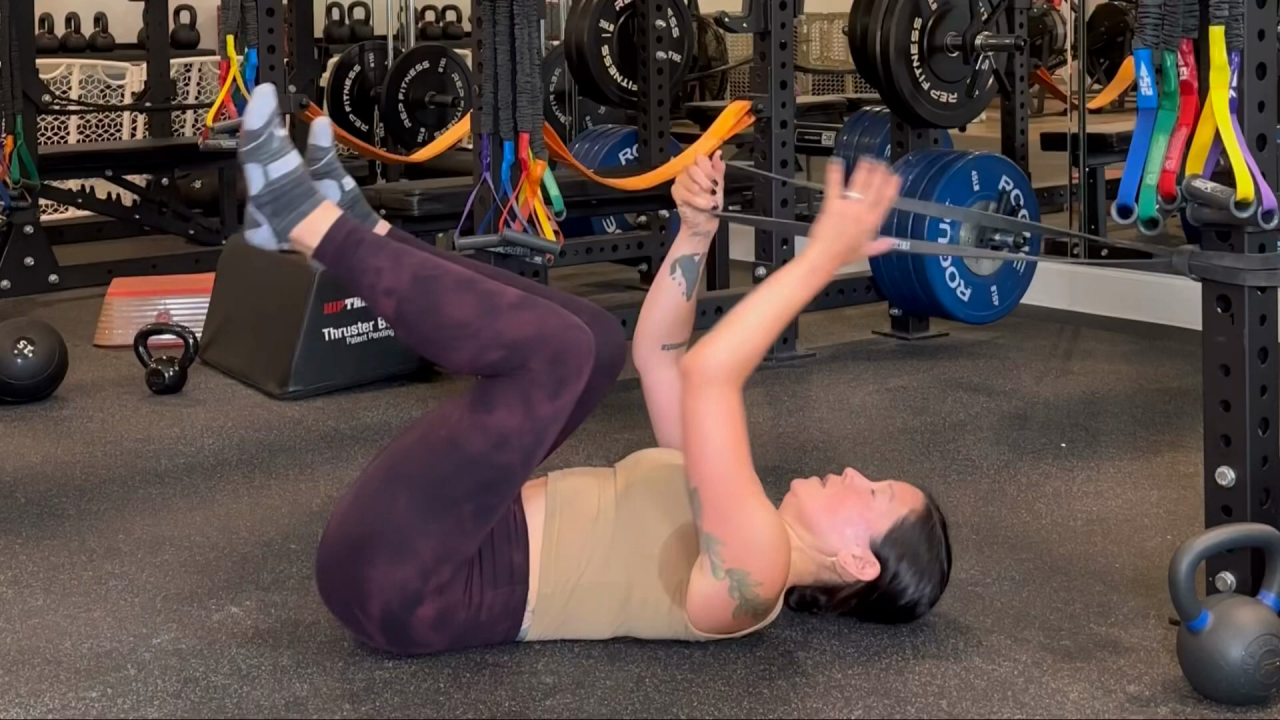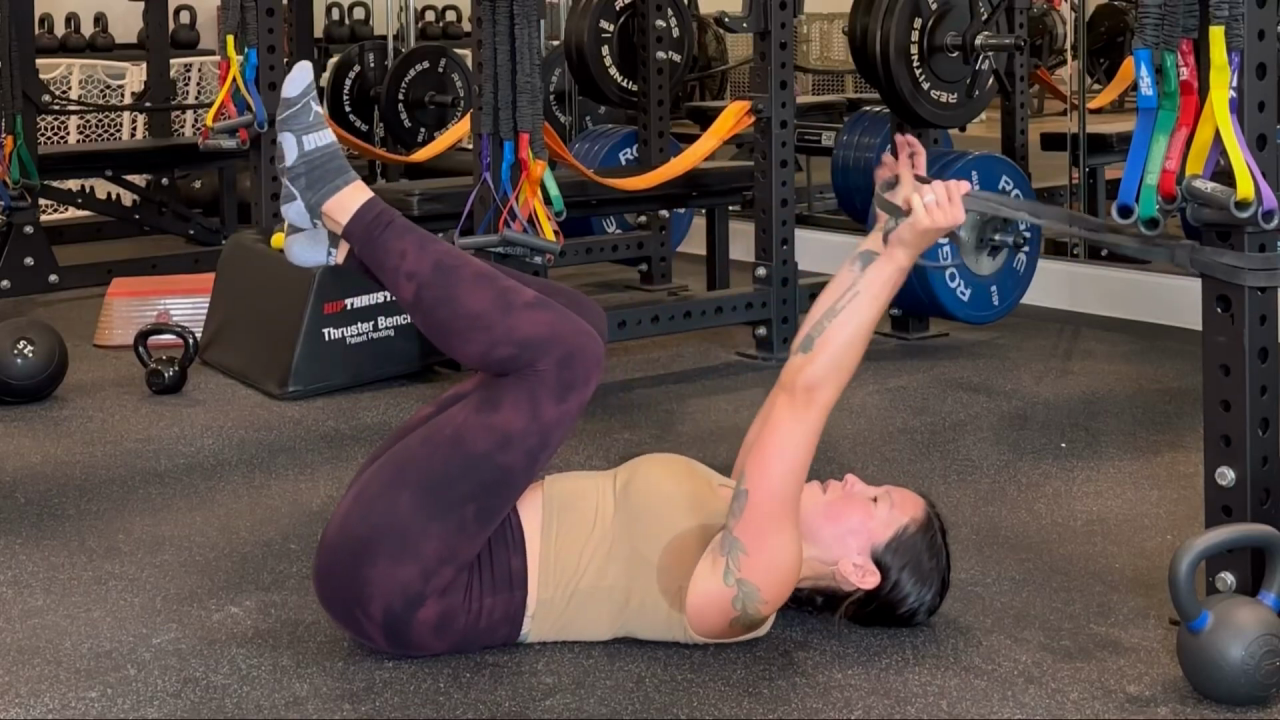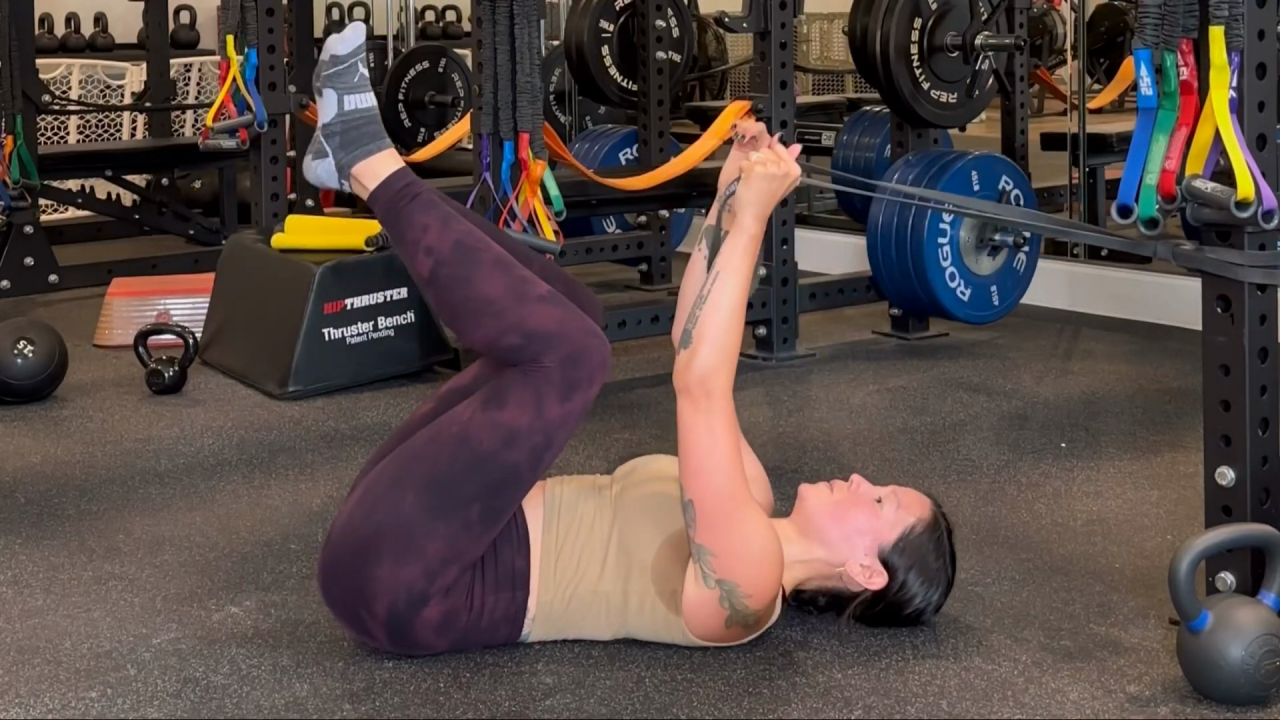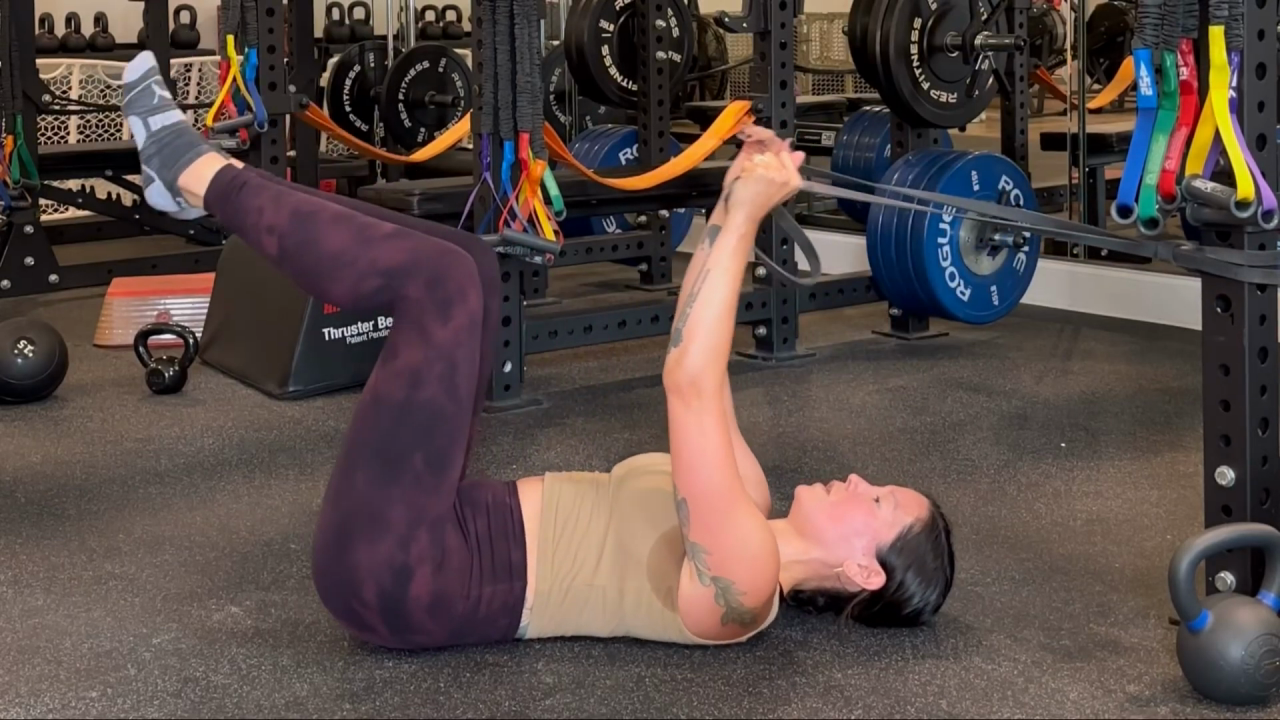
dt=1s
person 1, frame 1
left shoulder: (749, 578)
right shoulder: (729, 519)
left elbow: (707, 377)
right elbow: (657, 349)
left wrist: (821, 258)
right wrist: (698, 229)
left hip: (399, 580)
right hip: (397, 535)
left knee: (551, 343)
right knee: (594, 333)
left ankle: (310, 221)
right ankle: (354, 229)
person 1, frame 2
left shoulder: (753, 586)
right shoulder: (752, 531)
left elbow: (805, 392)
right elbow: (810, 365)
left wrist: (902, 251)
right wrist: (884, 233)
left hip: (395, 580)
right hip: (416, 532)
left knee: (559, 349)
right knee: (570, 319)
left ankle: (343, 201)
right ankle: (342, 242)
person 1, frame 3
left shoulder: (746, 582)
right shoulder: (750, 510)
left elbow: (700, 387)
right elbow: (696, 354)
left wrist: (749, 222)
right wrist: (729, 204)
left hip: (396, 575)
right hip: (422, 520)
left knee: (568, 349)
right knee: (564, 314)
left ankle: (372, 167)
right ankle: (363, 171)
person 1, frame 4
left shoulder: (740, 582)
right shoulder: (748, 517)
left elbow: (689, 383)
right elbow: (700, 369)
left wrist: (742, 216)
right wrist: (735, 203)
left hip: (397, 574)
right hip: (432, 547)
left knee: (441, 279)
right knee: (460, 265)
left ankle: (201, 174)
right ankle: (206, 176)
